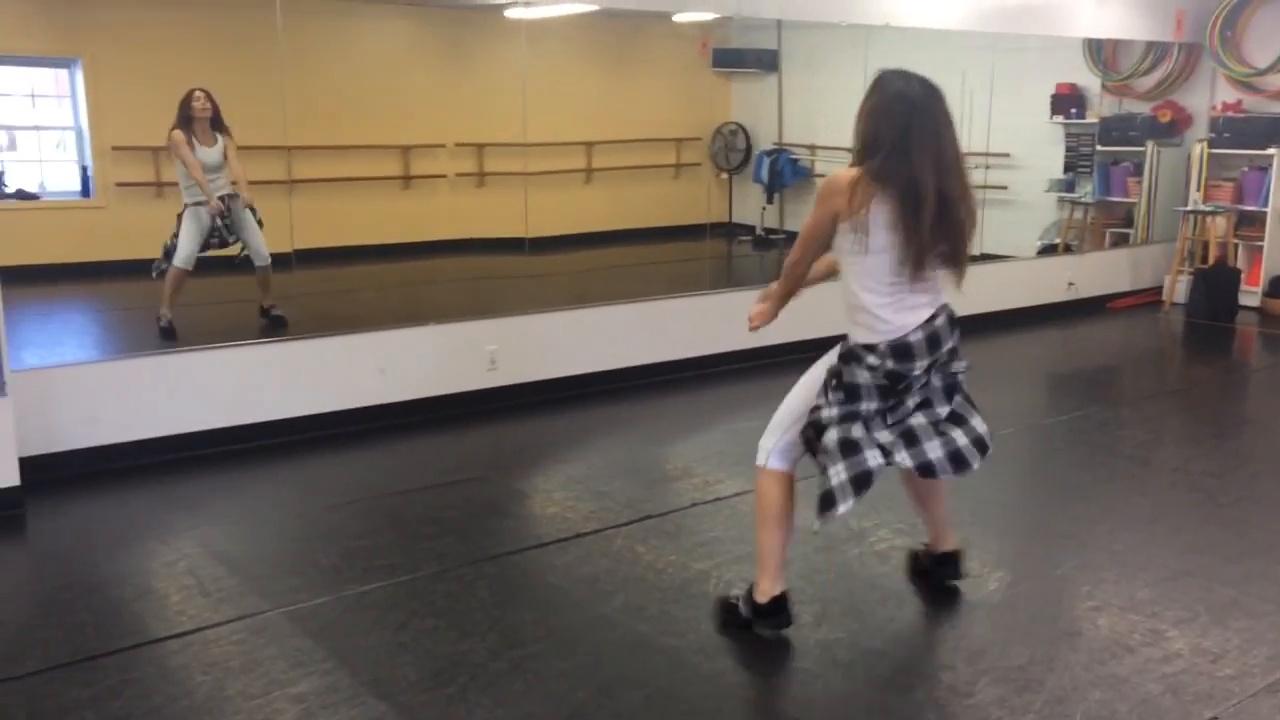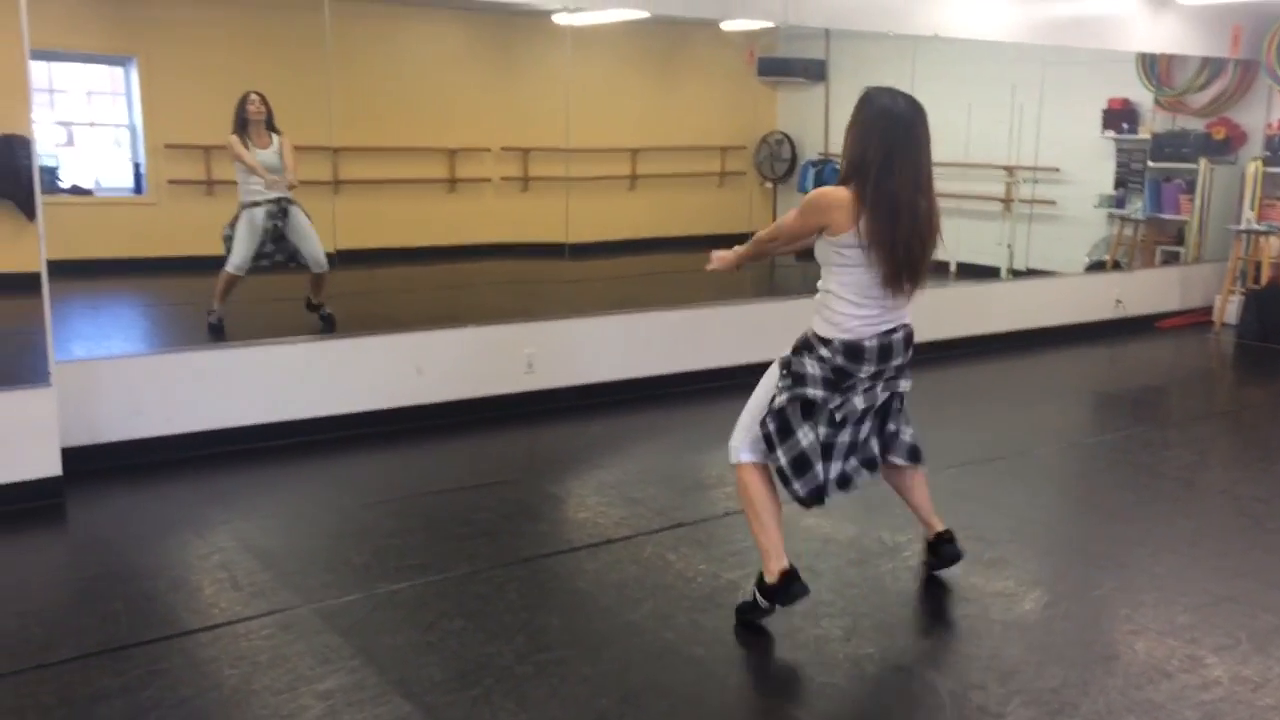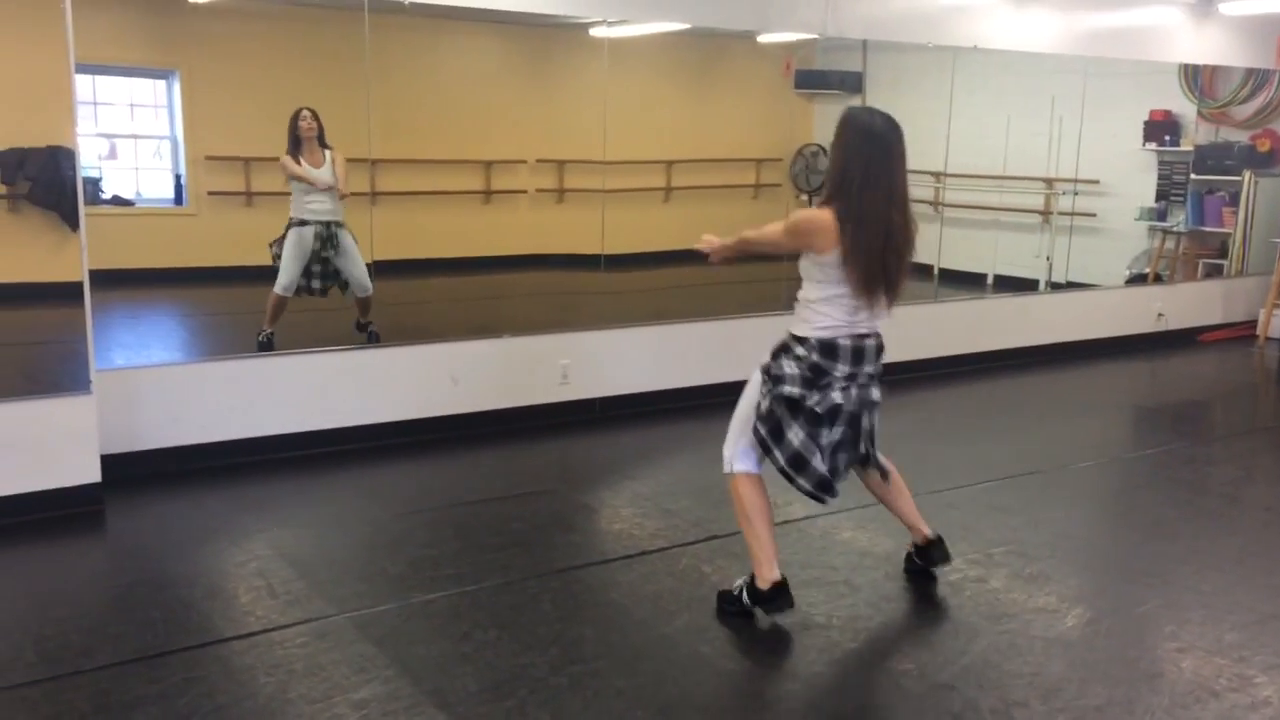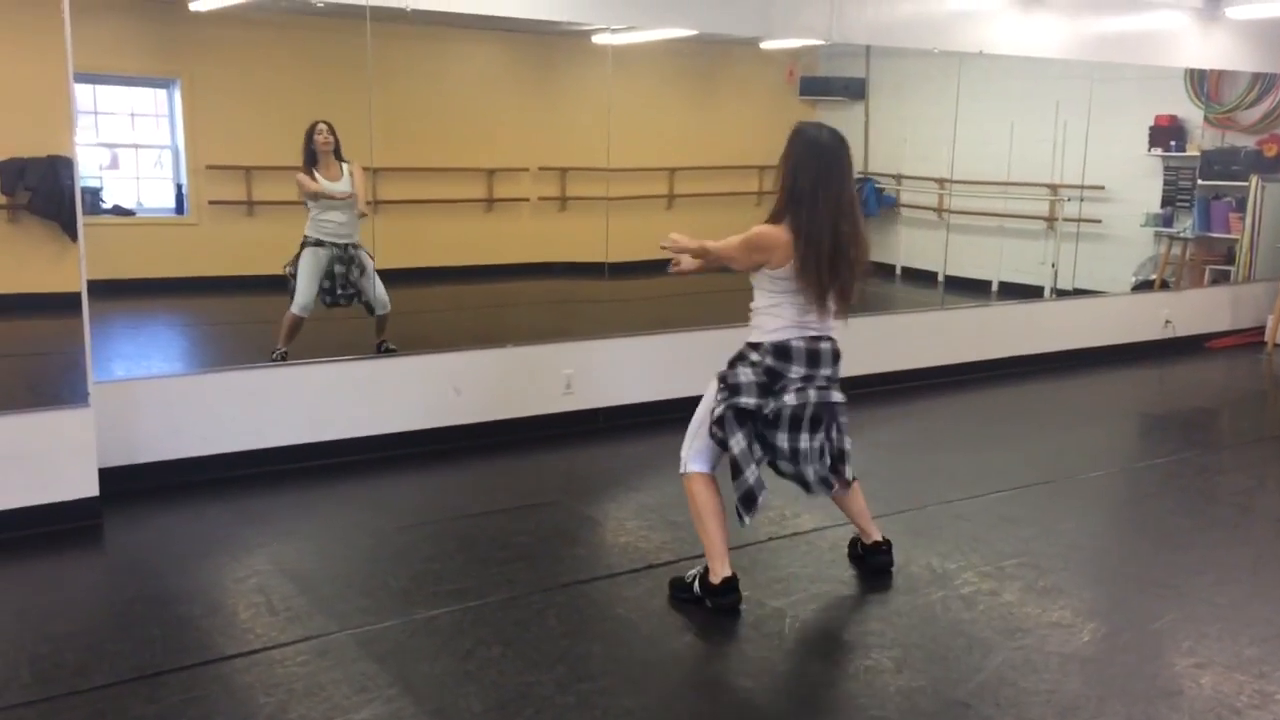
dt=0.4s
person 1, frame 1
left shoulder: (846, 187)
right shoulder: (941, 191)
left elbow: (801, 258)
left wrist: (773, 302)
right wrist: (810, 275)
left hip: (873, 357)
right hip: (932, 340)
left knee: (775, 453)
right knee: (914, 442)
left ankle: (766, 597)
right ankle: (942, 553)
person 1, frame 2
left shoulder: (831, 202)
right shoulder: (917, 209)
left elbow: (775, 237)
left wrist: (734, 258)
right wrist: (759, 249)
left hip: (830, 357)
right hip: (891, 350)
left knee: (747, 448)
right knee: (884, 444)
left ankle: (777, 575)
right ankle: (939, 537)
person 1, frame 3
left shoulder: (817, 223)
right shoulder: (893, 224)
left elbow: (760, 239)
left wrist: (720, 248)
right wrist: (736, 244)
left hip: (808, 358)
right hip: (864, 357)
left knee: (740, 457)
right knee: (862, 454)
left ankle: (767, 583)
right ankle: (926, 540)
person 1, frame 4
left shoulder: (771, 239)
right shoulder: (842, 235)
left elbow: (720, 253)
left wrist: (686, 246)
right wrist: (699, 256)
left hip: (766, 363)
right hip: (820, 360)
left knee: (696, 460)
right knee: (824, 458)
left ankle: (719, 579)
right ankle: (874, 544)
person 2, frame 1
left shoulder: (224, 138)
right shoulder: (179, 136)
left elbow: (235, 165)
right elbow: (194, 167)
left wrist: (244, 190)
right wrist: (210, 198)
left hip: (230, 201)
right hip: (198, 205)
left knee: (261, 253)
right knee: (184, 256)
left ankle: (268, 307)
right ankle: (165, 315)
person 2, frame 2
left shoulder: (281, 140)
right shoulder: (236, 140)
left elbow: (289, 160)
right elbow: (248, 159)
left wrist: (291, 175)
right wrist: (266, 176)
left hip: (285, 205)
right hip: (254, 208)
left knee: (319, 259)
right knee: (238, 262)
left ankle: (317, 303)
right ankle: (216, 311)
person 2, frame 3
left shoulder: (334, 156)
right shoulder: (289, 160)
left elbow: (340, 174)
right elbow: (301, 174)
left wrist: (342, 186)
right wrist: (319, 183)
left hip: (335, 228)
right hip: (302, 227)
left knee: (363, 284)
right knee: (285, 283)
left ankle: (365, 322)
right ankle: (267, 331)
person 2, frame 4
left shoulder: (352, 169)
right shoulder: (305, 177)
left elbow: (360, 188)
right elbow: (317, 190)
left wrist: (362, 204)
right wrist: (337, 195)
left hip: (350, 246)
right hip: (317, 245)
left knee: (382, 301)
right knee: (303, 303)
left ankle: (381, 342)
right ankle: (280, 349)
